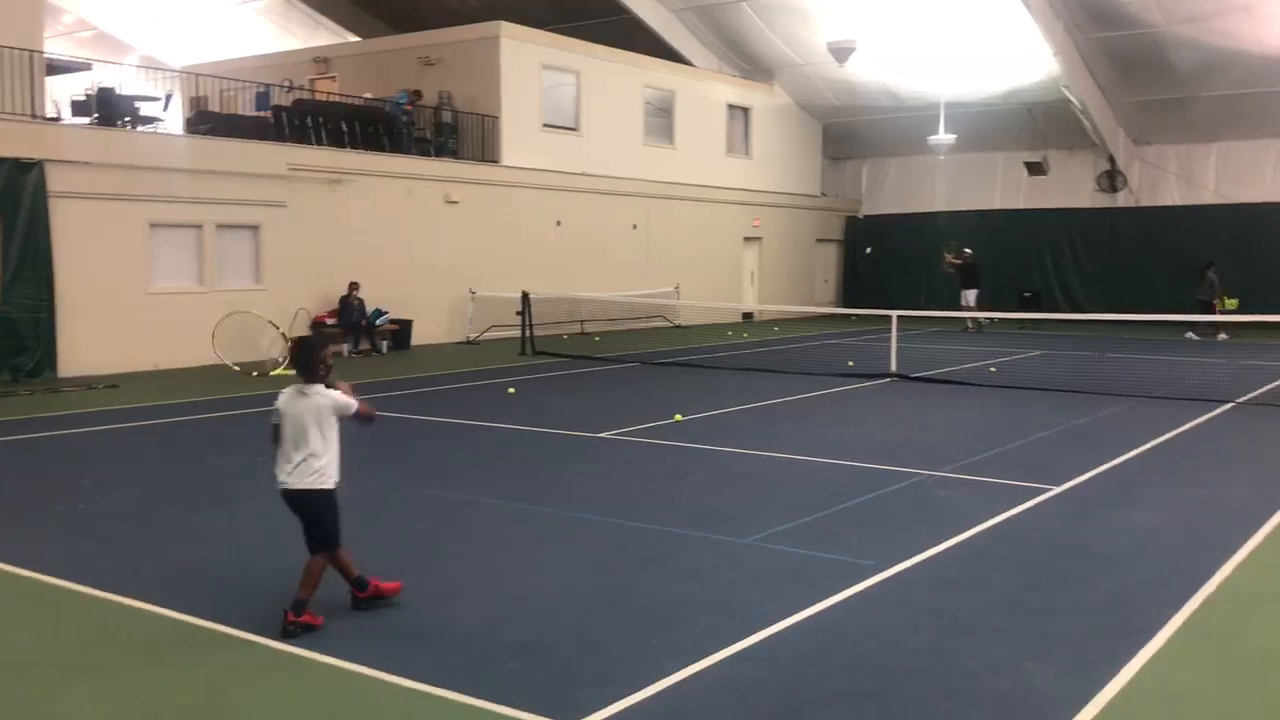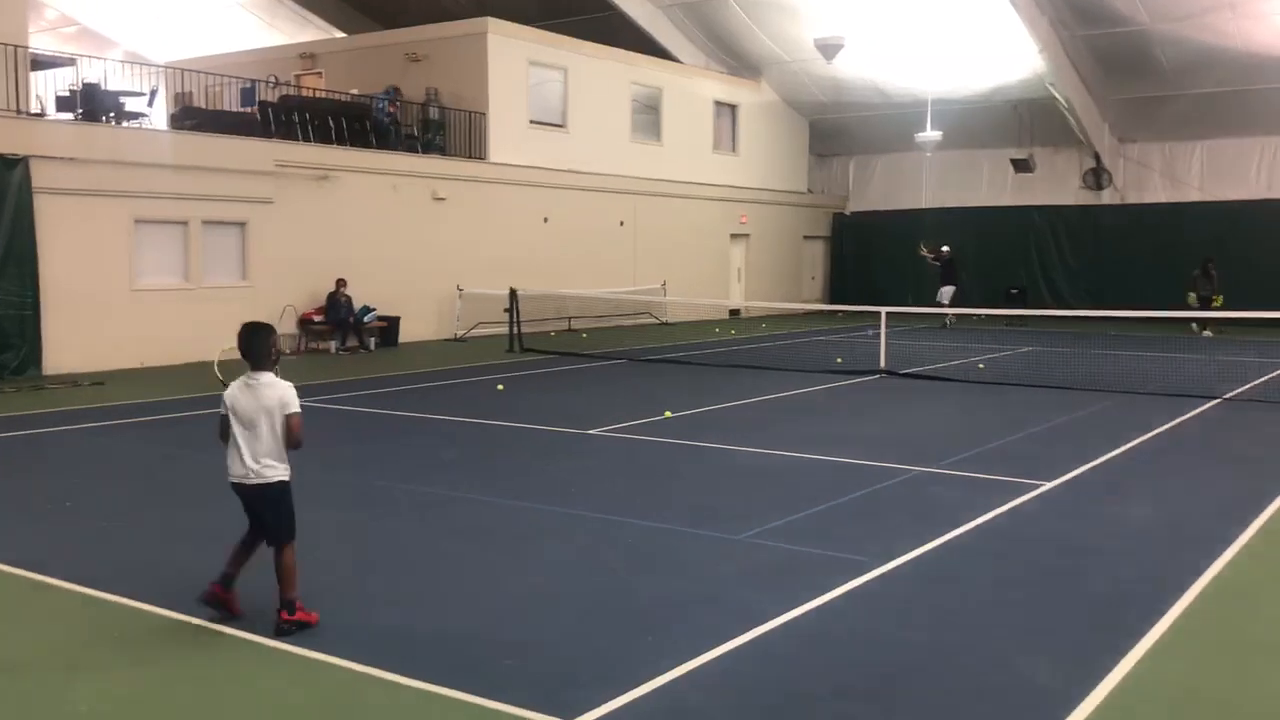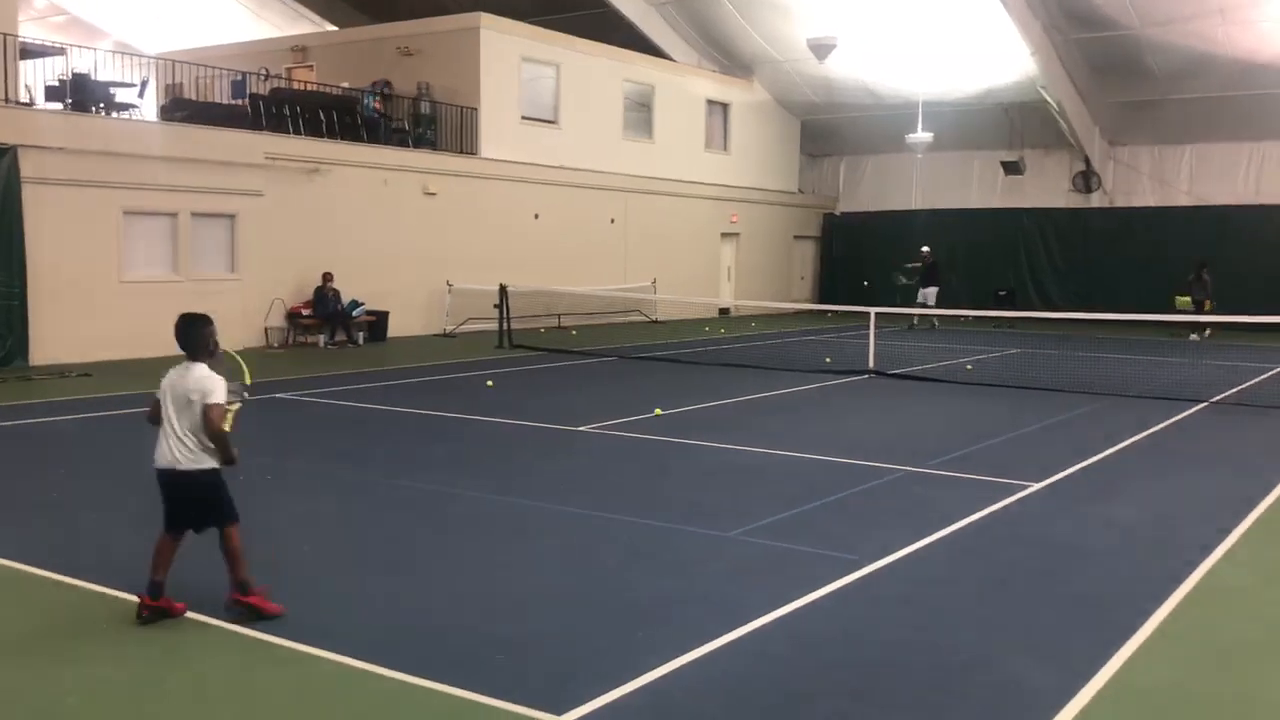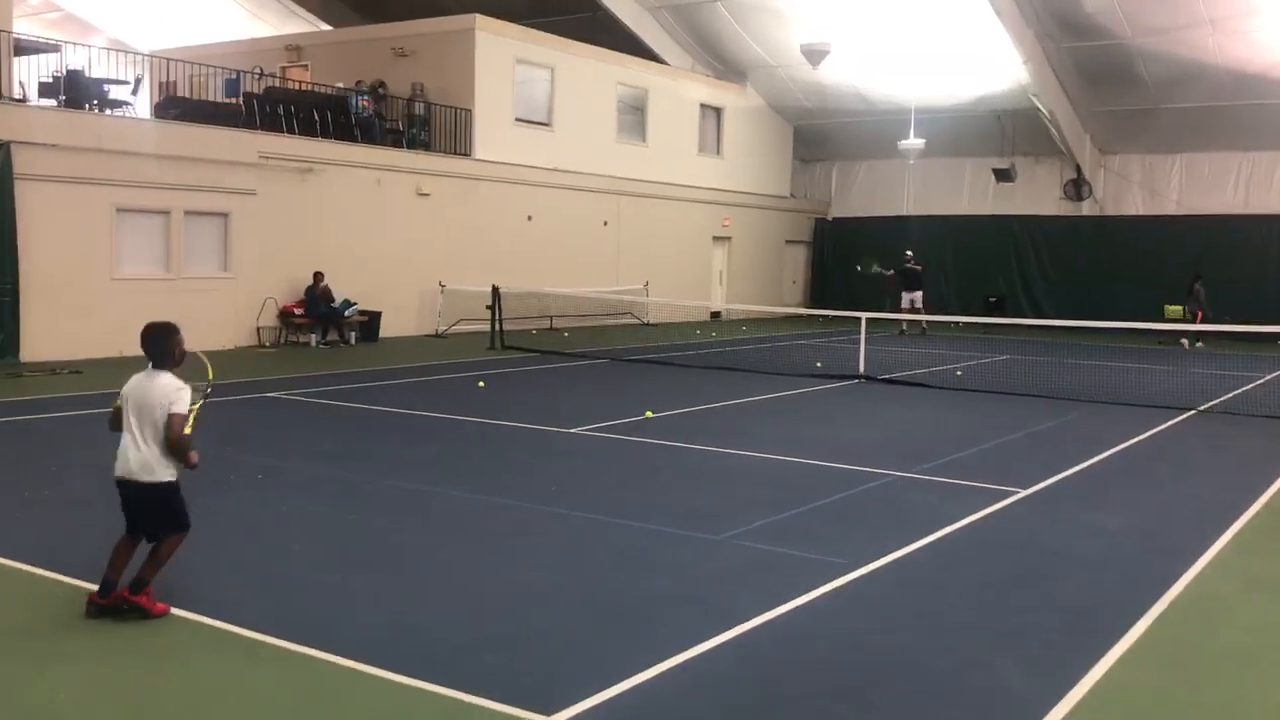
dt=0.3s
person 1, frame 1
left shoulder: (283, 399)
right shoulder: (333, 399)
left elbow: (277, 440)
right elbow: (369, 413)
right wrist: (347, 392)
left hip: (289, 484)
right hip: (317, 486)
left knee: (329, 539)
right knee: (323, 546)
left ankle: (364, 587)
right ankle: (298, 614)
person 1, frame 2
left shoulder: (232, 391)
right shoulder: (284, 390)
left elbow: (224, 435)
right elbow: (295, 438)
right wrist: (280, 442)
left hip: (240, 477)
right hip: (271, 477)
left knee: (257, 532)
right knee: (284, 541)
left ankle: (223, 588)
right ankle: (290, 612)
person 1, frame 3
left shoulder: (171, 377)
right shoulder: (214, 382)
left elbow: (153, 417)
right elbow: (215, 426)
right wrist: (229, 454)
left hip: (167, 466)
right hip: (199, 468)
left knee: (173, 530)
right knee: (229, 525)
left ankle: (153, 599)
right ankle: (245, 594)
person 1, frame 4
left shoulder: (134, 382)
right shoulder: (178, 390)
left elbow: (115, 423)
right elbow: (174, 435)
right wrist: (188, 458)
left hip: (126, 472)
right hip: (156, 477)
left knee: (134, 533)
right knee: (176, 530)
left ankle: (105, 595)
right ankle: (137, 591)
